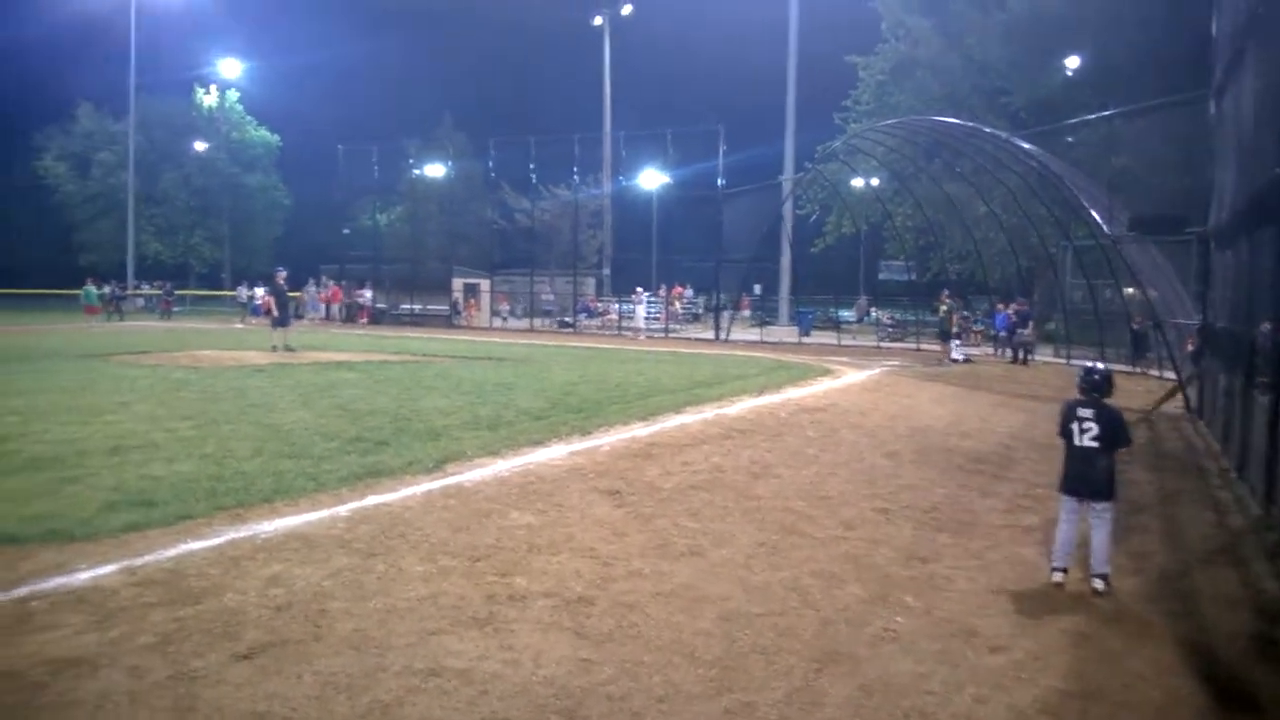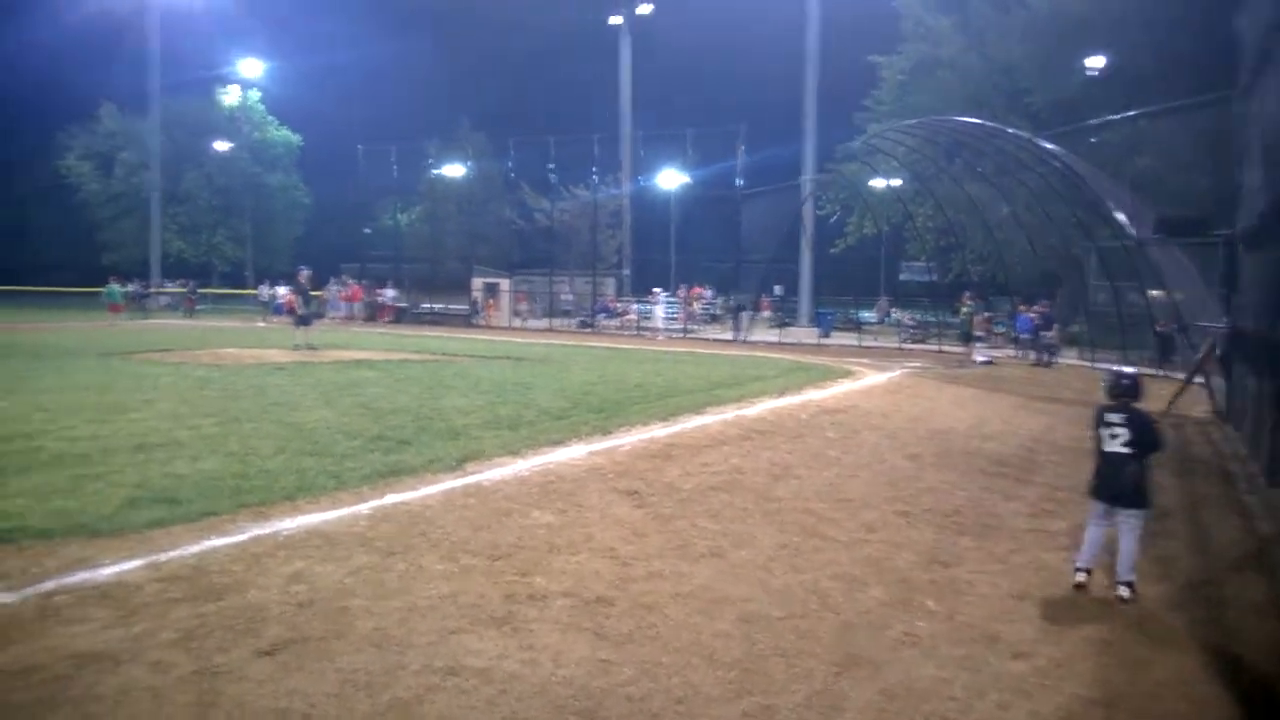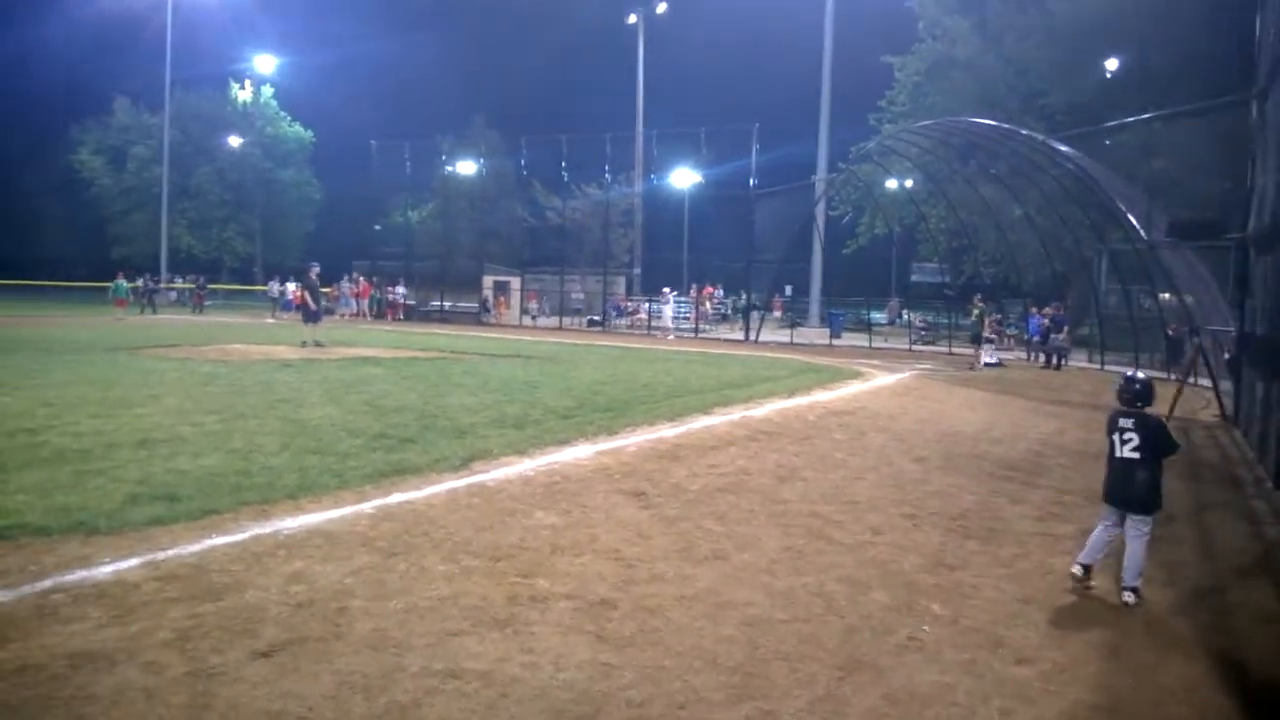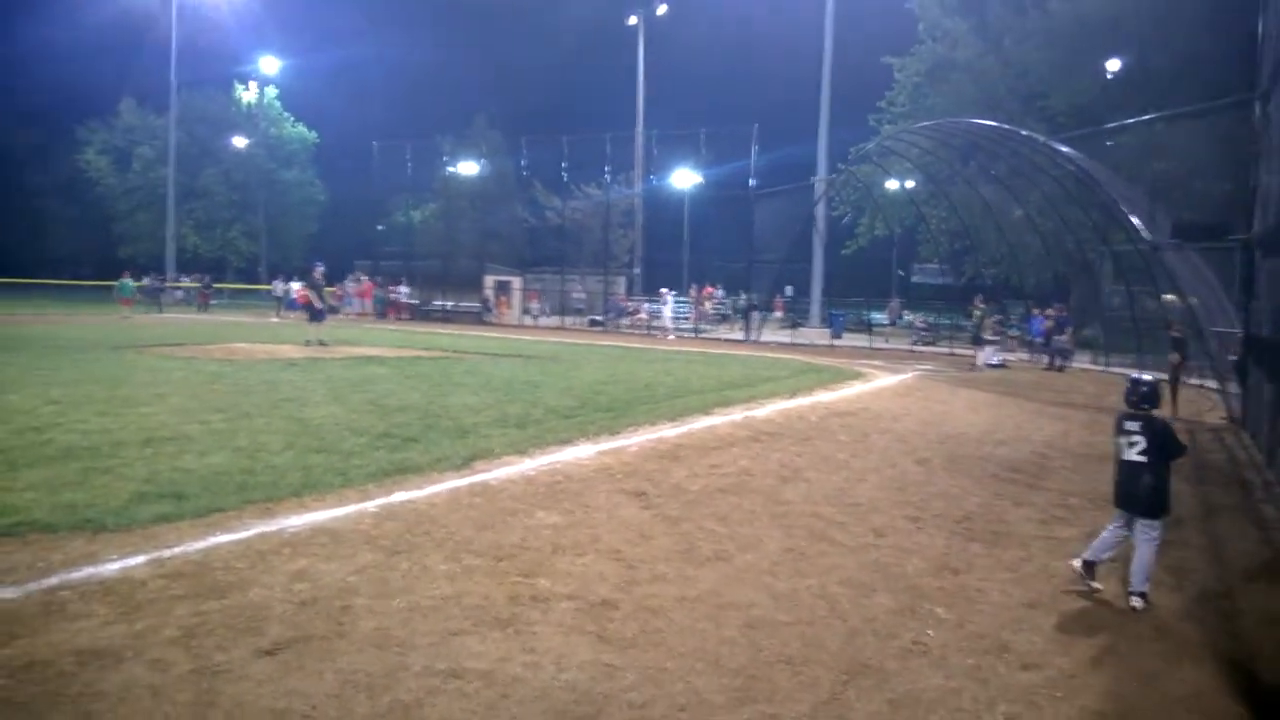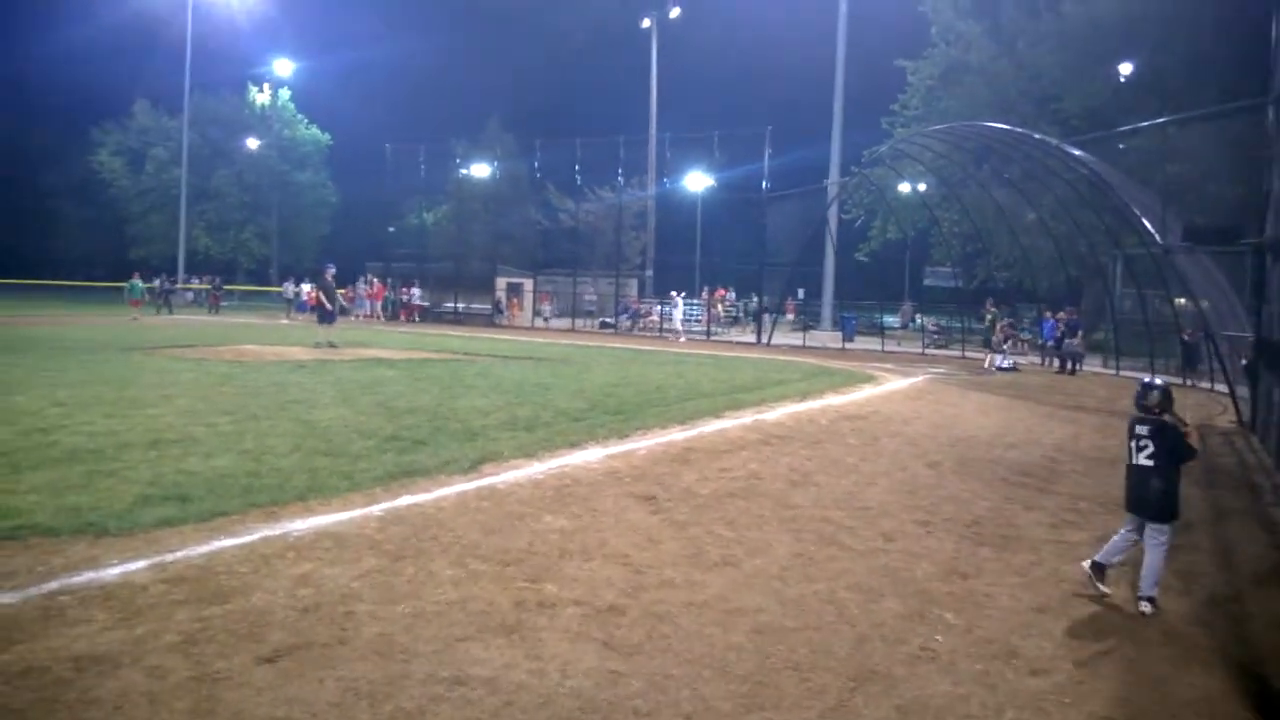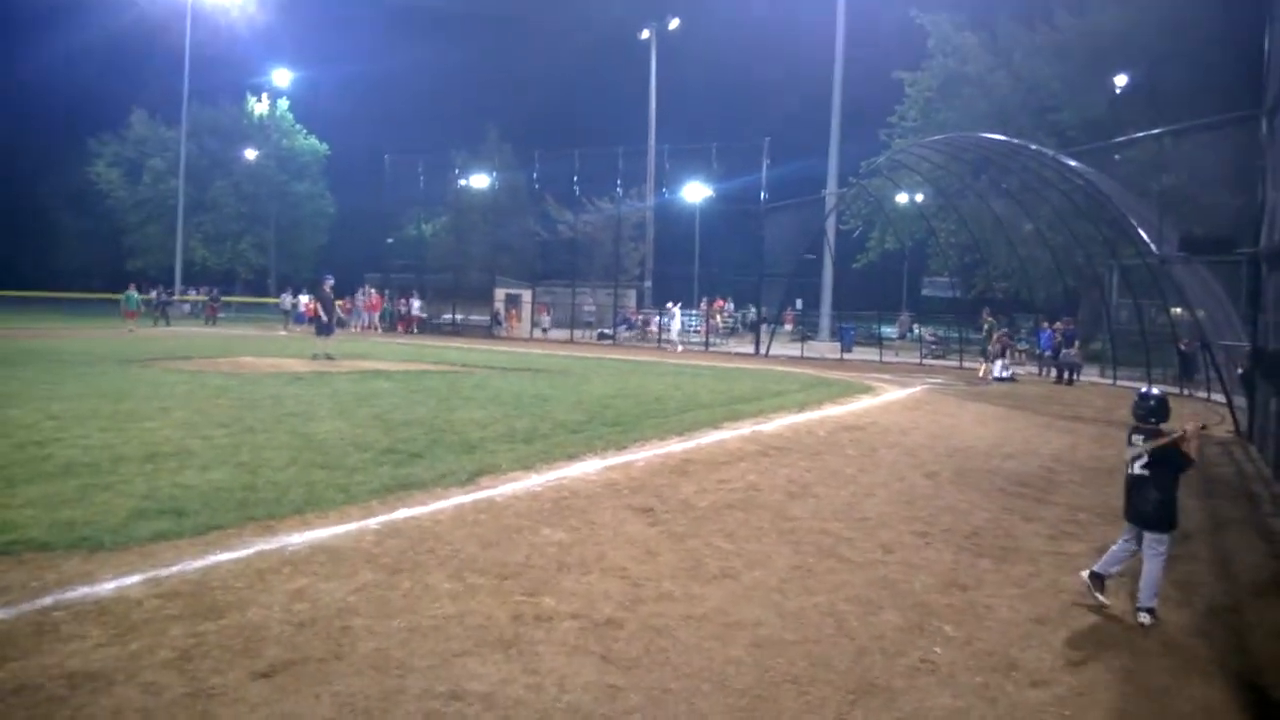
dt=0.1s
person 1, frame 1
left shoulder: (1069, 408)
right shoulder: (1111, 414)
right elbow: (1122, 444)
left hip: (1073, 477)
right hip: (1101, 479)
left knee: (1066, 522)
right knee: (1101, 526)
left ankle: (1058, 570)
right ankle: (1099, 576)
person 1, frame 2
left shoulder: (1101, 413)
right shoulder: (1142, 419)
right elbow: (1155, 448)
left hip: (1104, 482)
right hip: (1131, 485)
left knee: (1096, 526)
right knee: (1129, 533)
left ankle: (1082, 570)
right ankle: (1124, 583)
person 1, frame 3
left shoulder: (1114, 418)
right shoulder: (1153, 424)
right elbow: (1170, 450)
right wrist: (1165, 431)
left hip: (1115, 487)
right hip: (1142, 491)
left knee: (1108, 526)
right knee: (1137, 538)
left ankle: (1083, 565)
right ankle: (1129, 588)
person 1, frame 4
left shoulder: (1121, 420)
right shoulder: (1159, 426)
right elbow: (1178, 452)
right wrist: (1174, 434)
left hip: (1124, 491)
right hip: (1150, 495)
left knee: (1118, 528)
right knee: (1146, 542)
left ankle: (1087, 562)
right ankle: (1137, 593)
person 1, frame 5
left shoulder: (1134, 424)
right shoulder: (1168, 430)
right elbow: (1190, 454)
left wrist: (1180, 431)
right wrist: (1190, 434)
left hip: (1136, 494)
right hip: (1160, 498)
left knee: (1130, 533)
right knee: (1156, 547)
left ankle: (1097, 564)
right ankle: (1146, 598)
person 1, frame 6
left shoulder: (1134, 433)
right shoulder: (1162, 441)
right elbow: (1187, 463)
left wrist: (1183, 435)
right wrist: (1193, 438)
left hip: (1135, 504)
right hip: (1158, 508)
left knee: (1128, 543)
right knee: (1154, 557)
left ankle: (1096, 574)
right ankle: (1145, 609)
